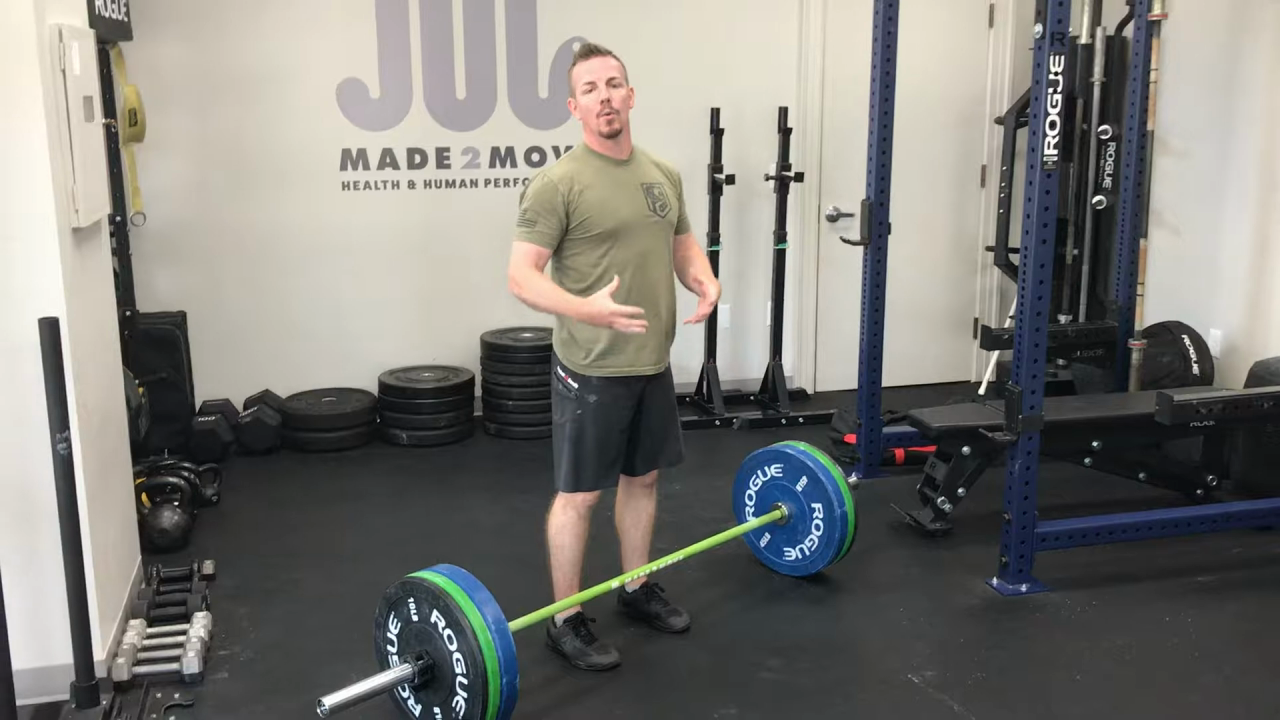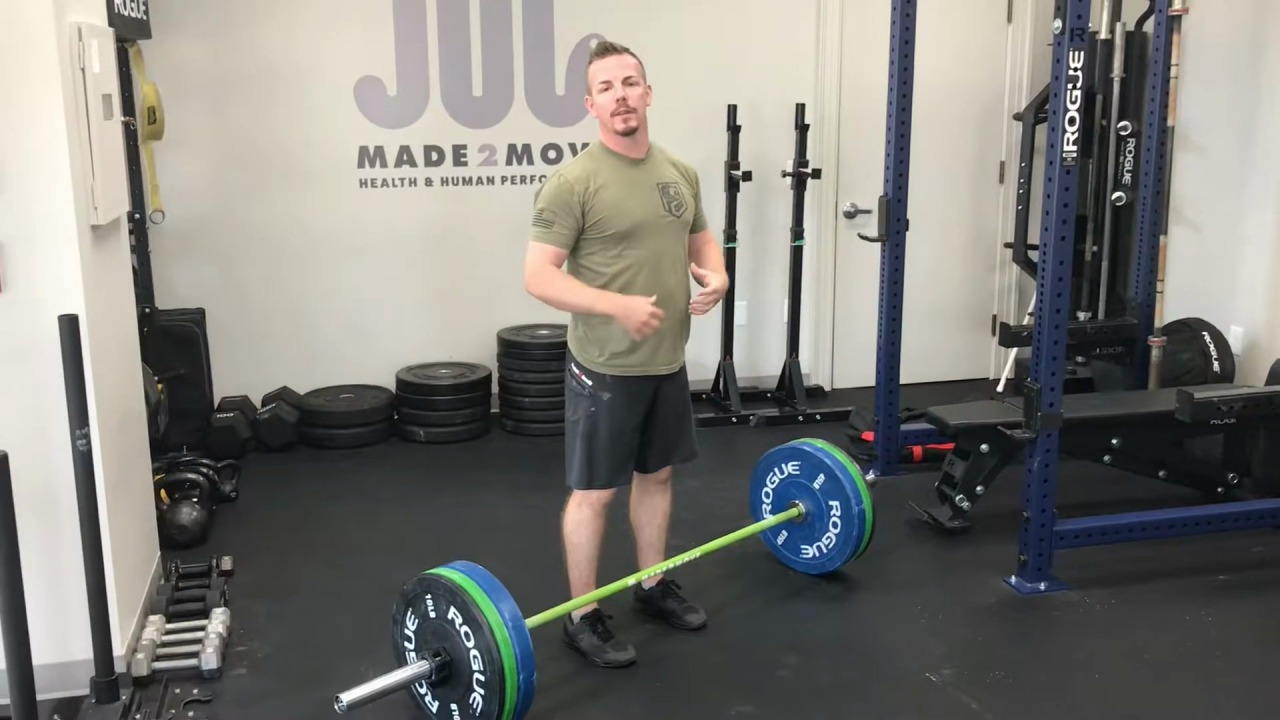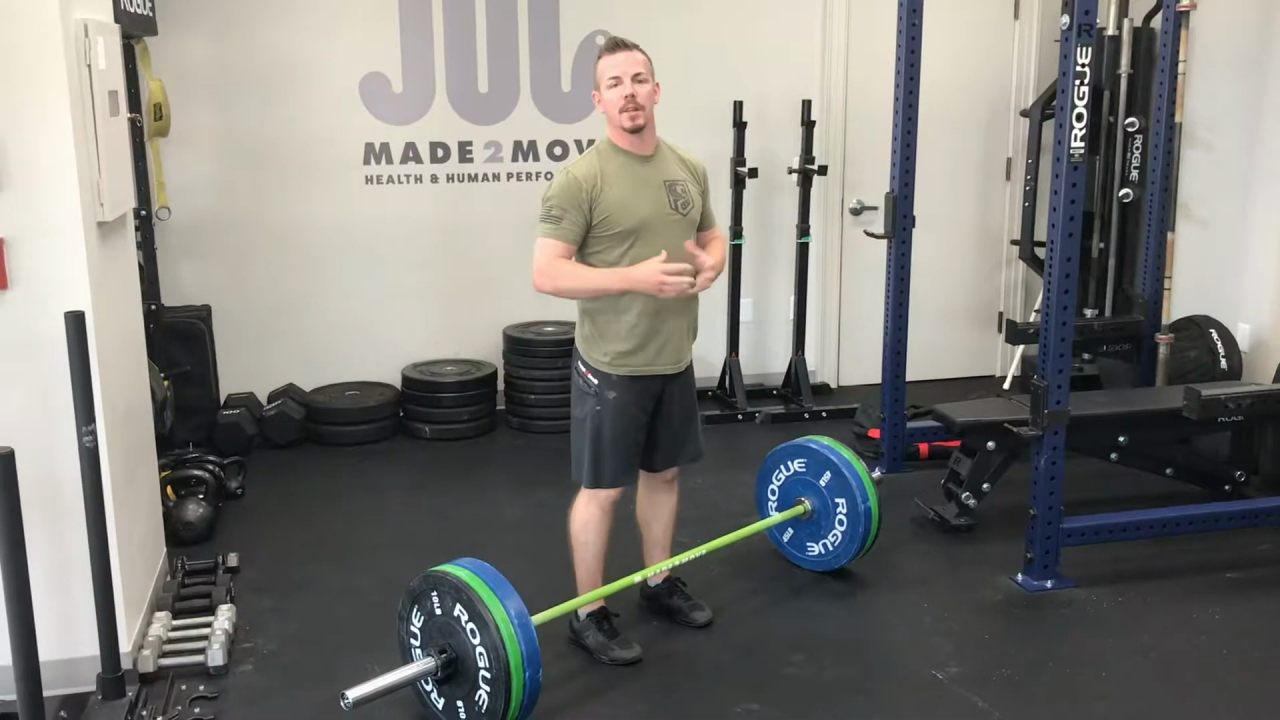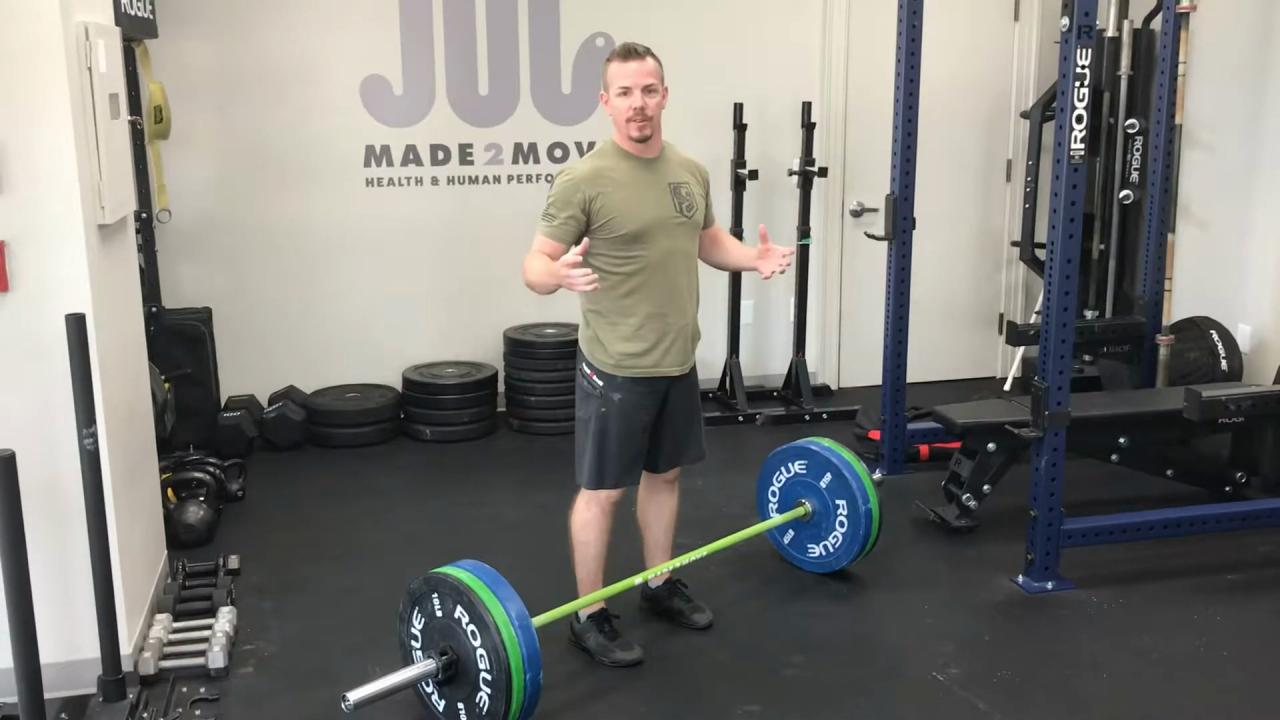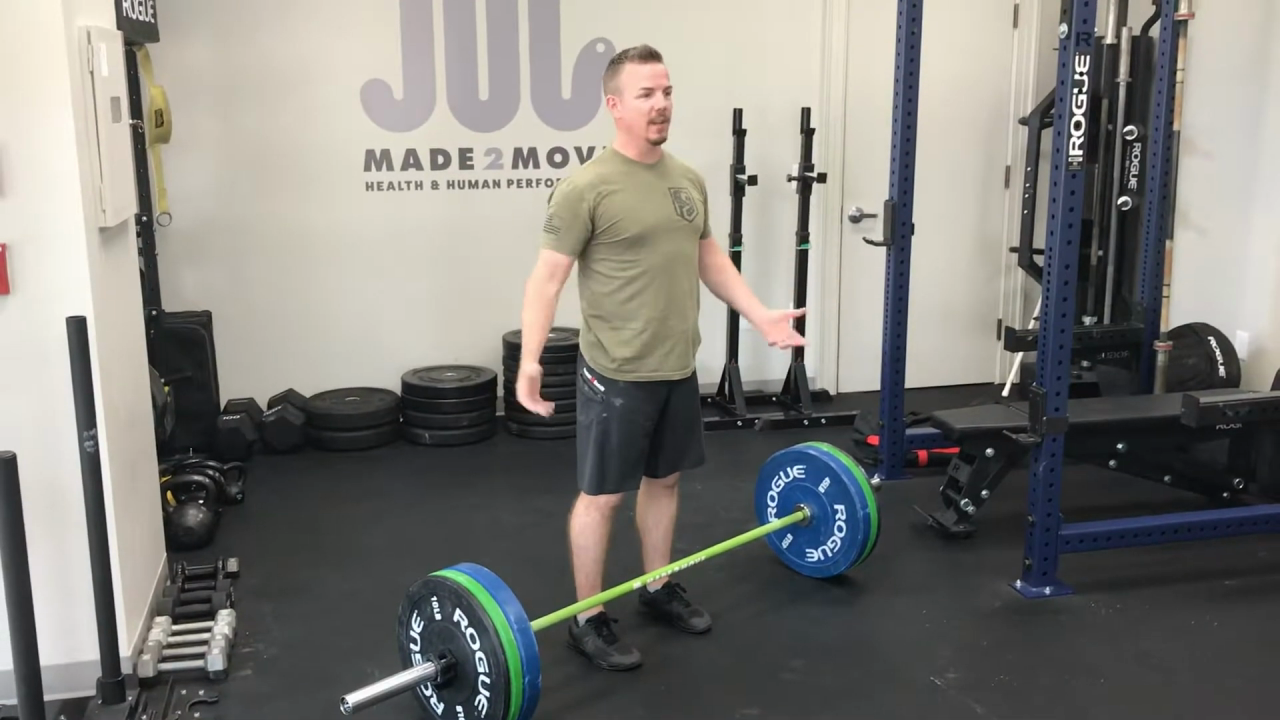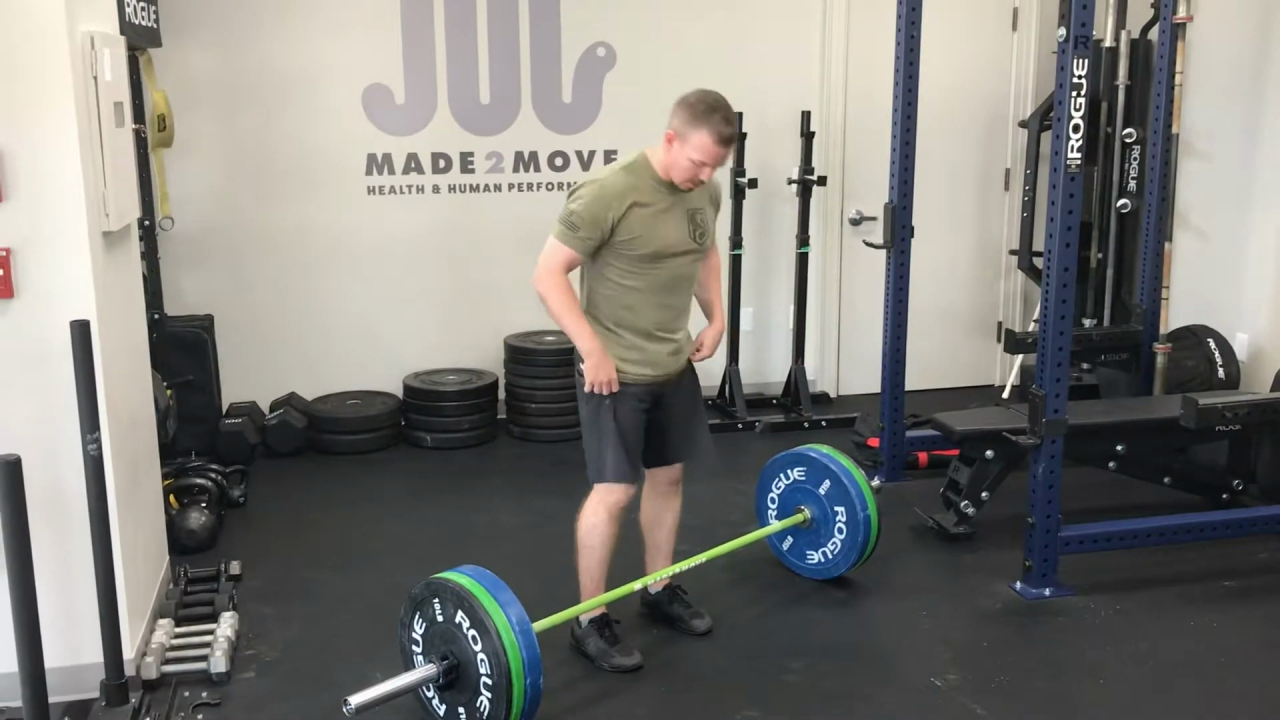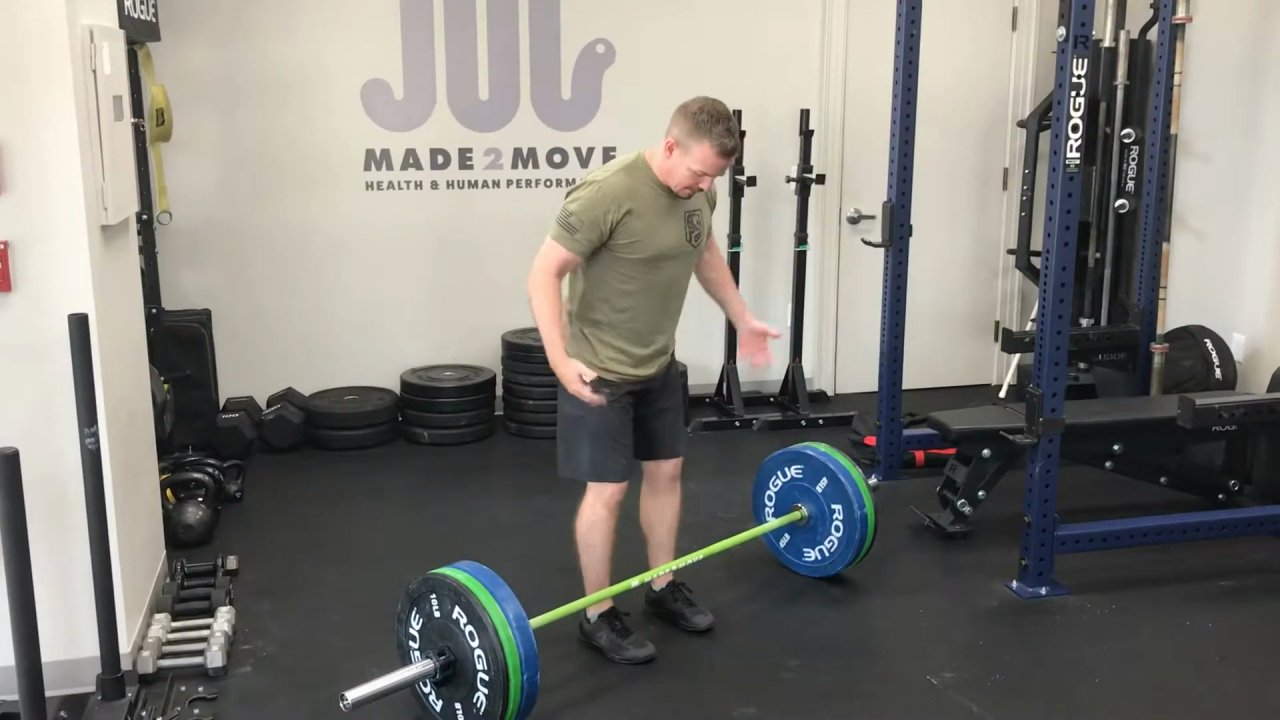
dt=0.7s
person 1, frame 1
left shoulder: (663, 174)
right shoulder: (557, 182)
left elbow: (683, 243)
right elbow: (521, 275)
left wrist: (704, 281)
right wrist: (582, 309)
left hip: (653, 362)
right hip: (591, 369)
left knee: (642, 477)
right knee: (579, 493)
left ankle: (636, 588)
right ankle: (565, 620)
person 1, frame 2
left shoulder: (680, 172)
right shoulder: (574, 181)
left elbow: (700, 240)
right elbow: (539, 275)
left wrist: (715, 274)
right wrist: (618, 304)
left hip: (668, 360)
right hip: (606, 367)
left knee: (657, 474)
right knee: (595, 490)
left ankle: (654, 584)
right ankle: (583, 616)
person 1, frame 3
left shoulder: (688, 169)
right shoulder: (580, 178)
left elbow: (710, 240)
right elbow: (547, 273)
left wrist: (708, 269)
right wrist: (635, 278)
left hip: (675, 359)
right hip: (614, 365)
left knee: (663, 473)
right knee: (602, 489)
left ankle: (660, 584)
right ankle: (589, 614)
person 1, frame 4
left shoulder: (691, 171)
right shoulder: (584, 180)
left elbow: (707, 239)
right elbow: (535, 262)
left wrist: (752, 258)
right wrist: (560, 273)
left hip: (678, 360)
right hip: (616, 366)
left knee: (665, 474)
right knee: (602, 490)
left ankle: (660, 583)
right ankle: (589, 615)
person 1, frame 5
left shoulder: (687, 179)
right shoulder: (587, 188)
left elbow: (709, 259)
right elbow: (544, 282)
left wrist: (762, 315)
right wrist: (531, 360)
left hip: (677, 369)
right hip: (616, 376)
left knee: (664, 481)
right knee: (602, 495)
left ankle: (658, 588)
right ankle: (587, 621)
person 1, frame 6
left shoulder: (706, 193)
right shoulder: (609, 192)
right elbow: (549, 274)
left wrist: (716, 321)
right wrist: (593, 350)
left hip: (673, 365)
right hip: (617, 371)
left knee: (667, 477)
right knee: (614, 491)
left ankle: (660, 588)
right ankle: (590, 621)
person 1, frame 7
left shoulder: (699, 191)
right shoulder: (609, 193)
right elbow: (546, 272)
left wrist: (741, 318)
right wrist: (559, 356)
left hip: (658, 363)
right hip: (603, 368)
left knee: (666, 472)
right knee: (608, 488)
left ankle: (663, 587)
right ankle: (598, 617)
